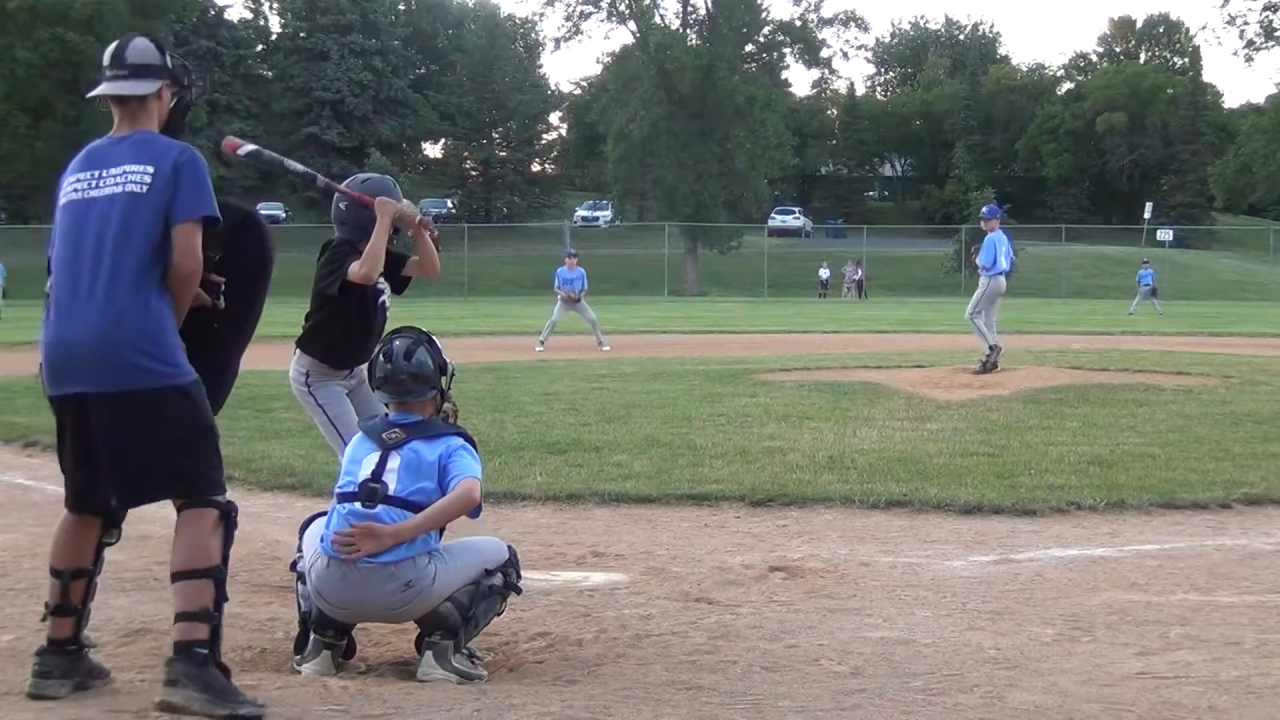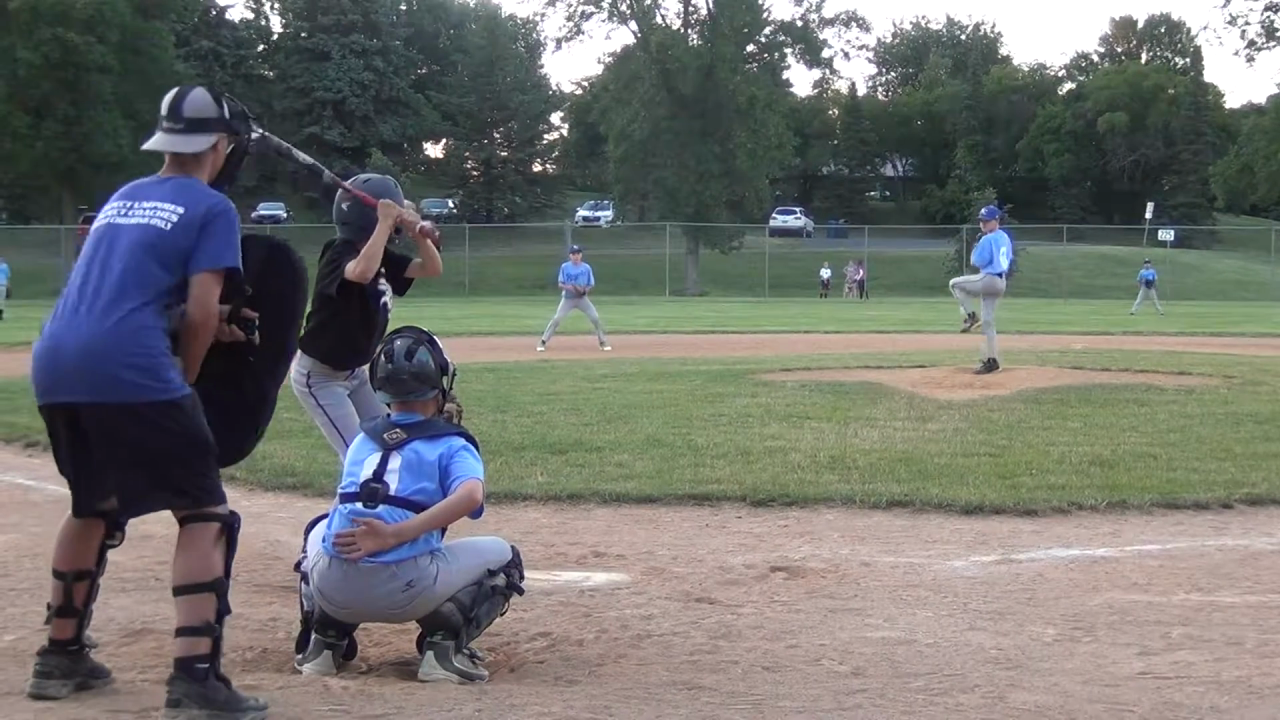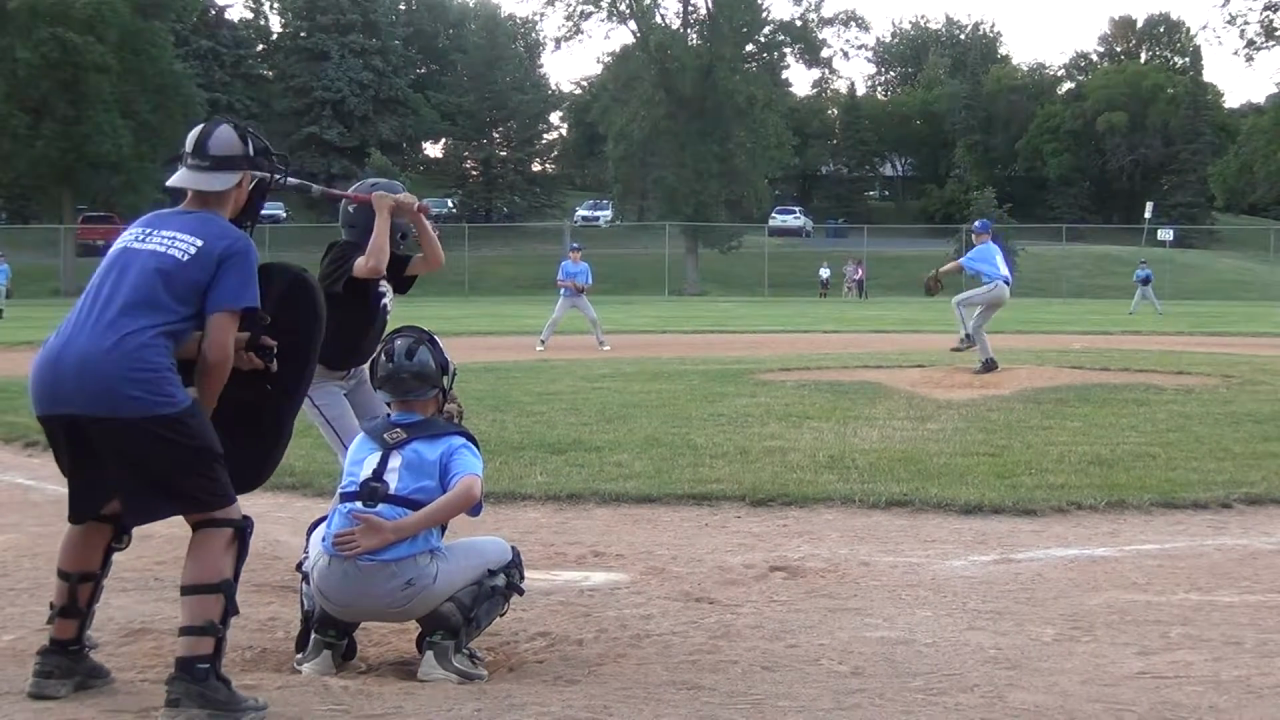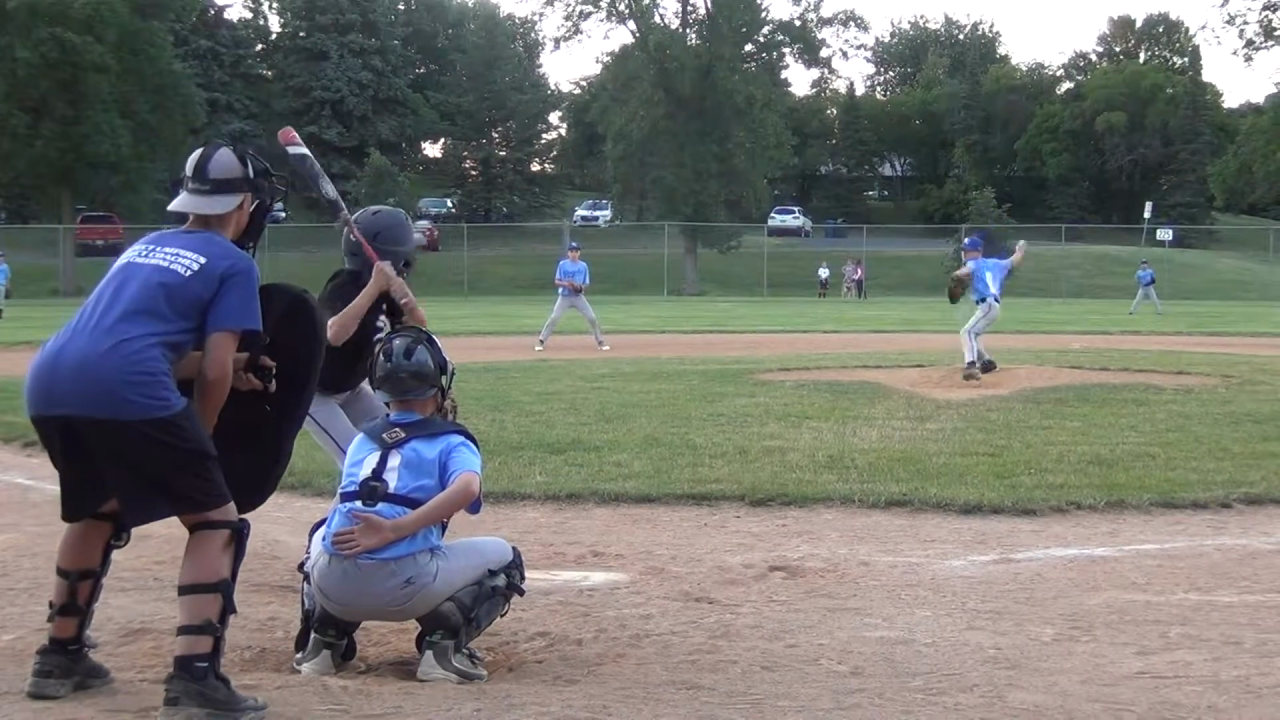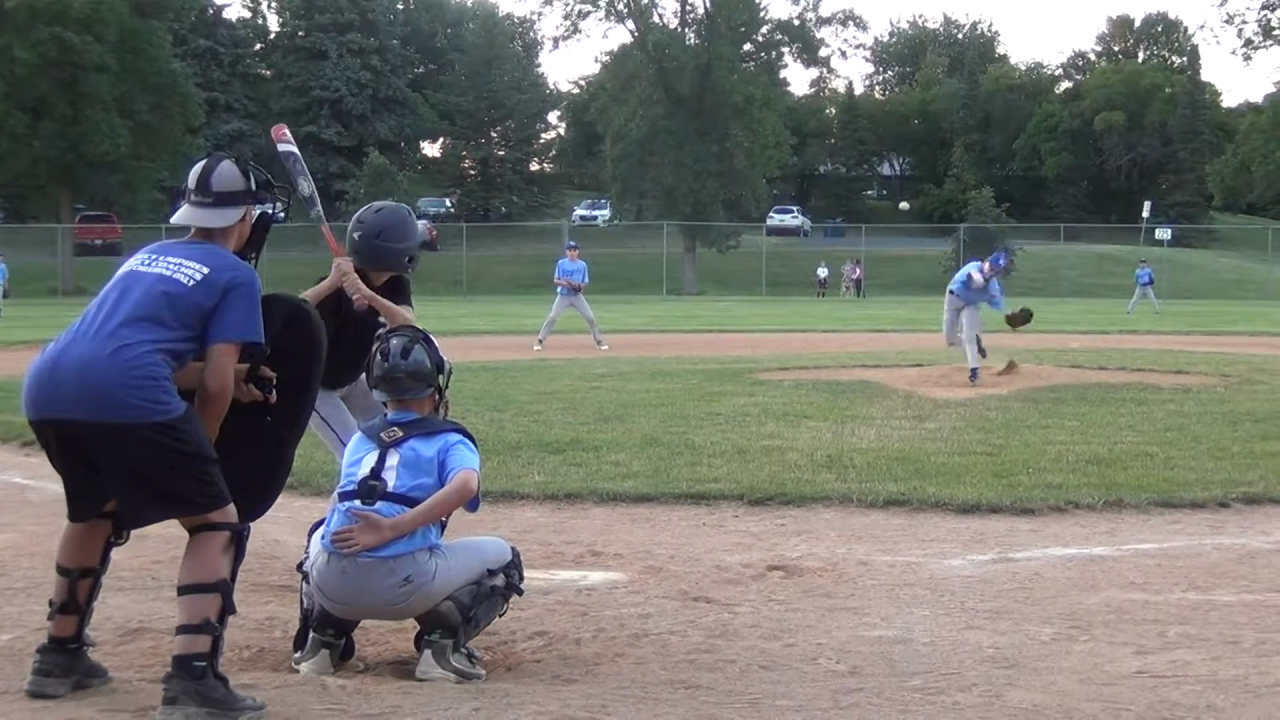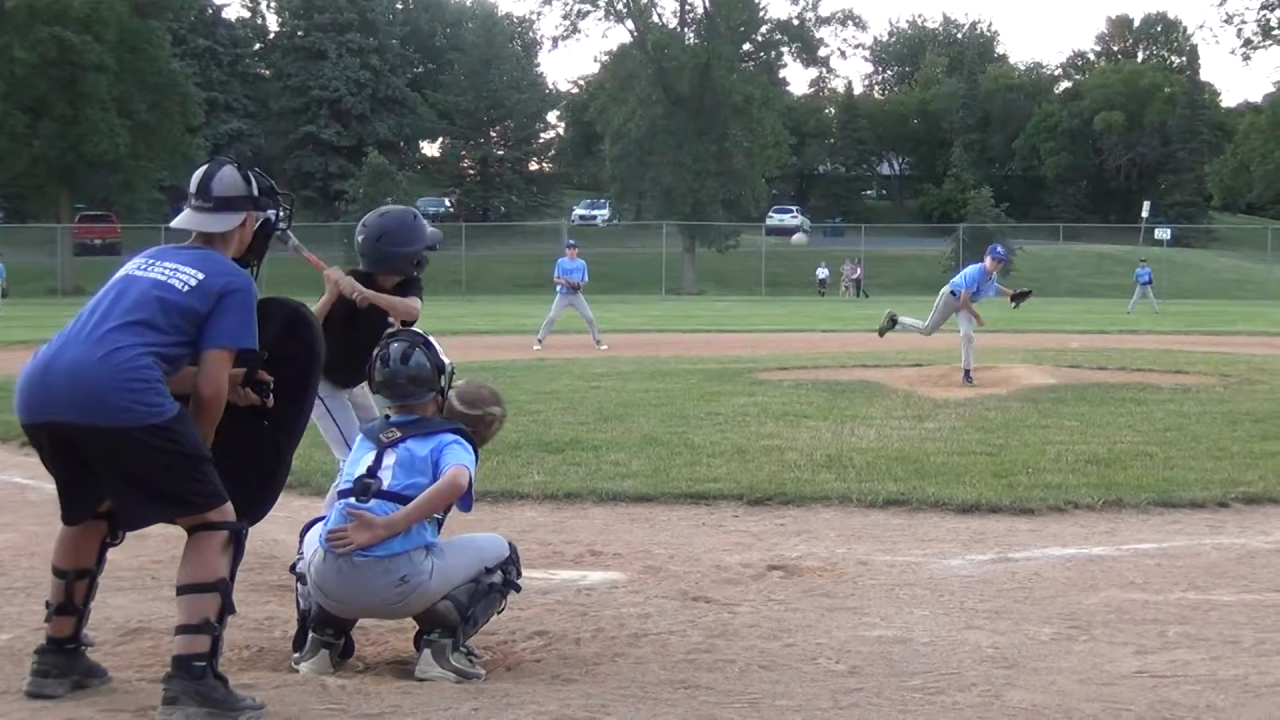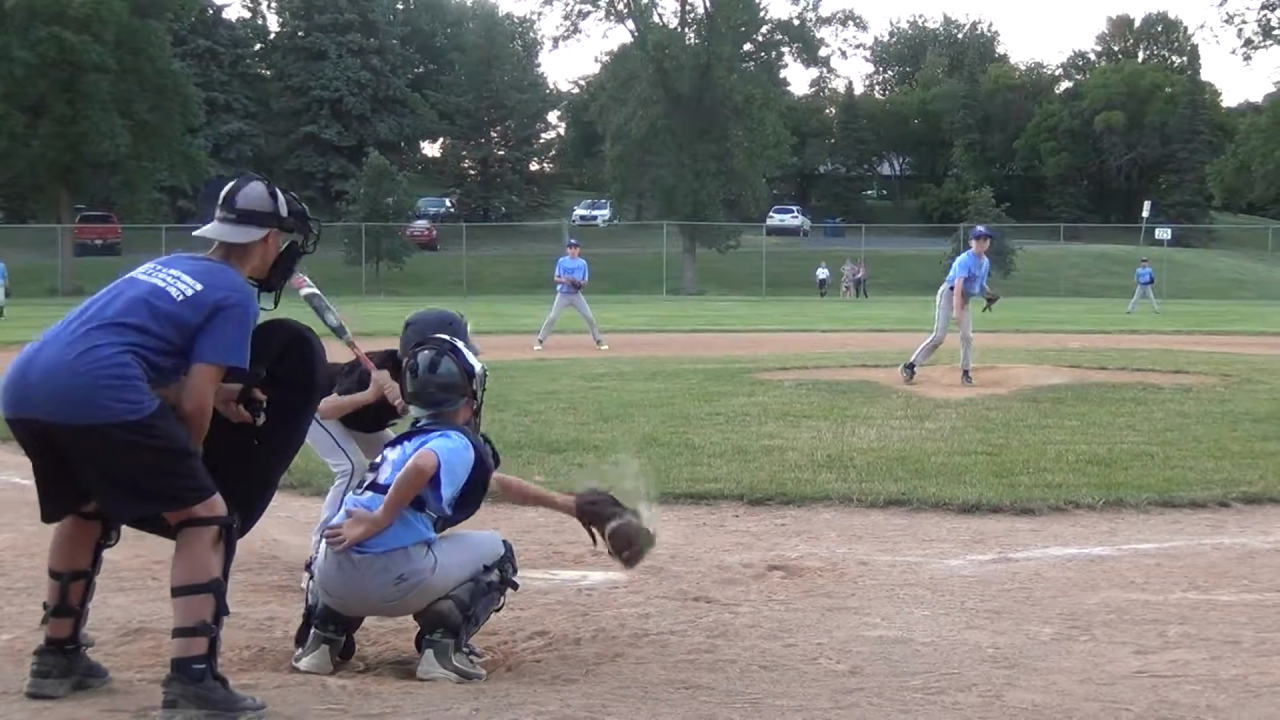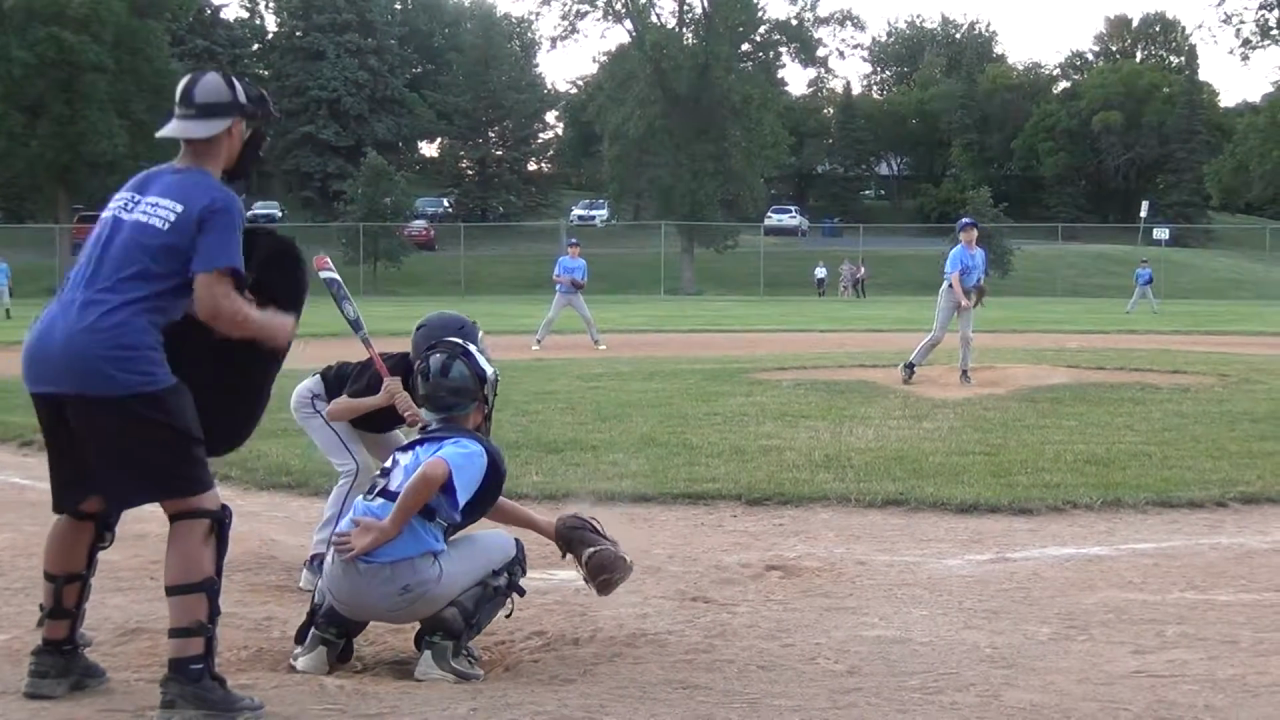
dt=0.3s
person 1, frame 1
left shoulder: (76, 167)
right shoulder: (177, 158)
right elbow: (187, 262)
left hip: (64, 357)
right hip: (139, 358)
left knee: (88, 504)
right knee: (203, 502)
left ankle: (59, 656)
right ankle: (194, 664)
person 1, frame 2
left shoulder: (122, 197)
right shoulder: (212, 207)
right elbow: (202, 312)
left wrist: (209, 327)
right wrist: (184, 375)
left hip: (55, 365)
right hip: (129, 371)
left knee: (94, 506)
right knee: (206, 516)
left ankle: (60, 656)
person 1, frame 3
left shoulder: (140, 227)
right shoulder: (232, 243)
right elbow: (216, 353)
left wrist: (224, 347)
right wrist: (197, 419)
left hip: (53, 379)
right hip: (130, 385)
left knee: (99, 509)
right knee: (220, 519)
left ankle: (61, 656)
person 1, frame 4
left shoulder: (146, 245)
right shoulder: (234, 264)
right elbow: (214, 372)
left wrist: (223, 364)
right wrist: (196, 439)
left hip: (48, 383)
right hip: (126, 392)
left knee: (99, 509)
right knee: (217, 522)
left ankle: (60, 657)
person 1, frame 5
left shoulder: (146, 255)
right shoulder: (235, 274)
right elbow: (217, 382)
left wrist: (221, 377)
right wrist: (199, 449)
left hip: (47, 388)
right hip: (126, 396)
left knee: (98, 509)
right knee: (217, 523)
left ankle: (59, 655)
person 1, frame 6
left shoulder: (146, 259)
right shoulder: (232, 280)
right elbow: (209, 388)
left wrist: (222, 382)
right wrist: (193, 453)
left hip: (38, 391)
right hip: (118, 399)
left knee: (93, 510)
right knee: (215, 523)
left ankle: (58, 655)
person 1, frame 7
left shoulder: (166, 265)
right shoulder: (235, 295)
right elbow: (194, 401)
left wrist: (215, 399)
right wrist: (188, 462)
right hip: (98, 395)
left knee: (87, 510)
right knee: (204, 518)
left ankle: (58, 658)
person 1, frame 8
left shoulder: (138, 185)
right shoulder: (216, 200)
right elbow: (216, 308)
left wrist: (190, 304)
right wrist: (272, 327)
left hip: (47, 356)
right hip: (118, 365)
left knee: (85, 505)
right knee: (197, 509)
left ankle: (55, 656)
person 2, frame 1
left shoulder: (360, 439)
right shoulder: (450, 444)
right elbow: (468, 494)
right wrist: (393, 536)
left hip: (330, 590)
right hip: (403, 591)
left knee: (317, 527)
right knee: (501, 557)
left ankle: (321, 642)
right ankle: (443, 645)
person 2, frame 2
left shoulder: (362, 440)
right shoulder: (452, 444)
right elbow: (470, 496)
right wrist: (394, 536)
left hip: (333, 588)
right hip: (404, 590)
left knee: (321, 529)
right knee: (503, 557)
left ankle: (324, 642)
right ankle: (445, 646)
person 2, frame 3
left shoulder: (363, 439)
right shoulder: (452, 443)
right elbow: (469, 492)
right wrist: (393, 531)
left hip: (332, 587)
right hip: (405, 587)
left knee: (322, 530)
right knee: (503, 556)
left ankle: (323, 641)
right ankle: (444, 646)
person 2, frame 4
left shoulder: (363, 439)
right shoulder: (452, 441)
right elbow: (467, 488)
right wrist: (393, 530)
left hip: (333, 586)
right hip: (405, 586)
left knee: (324, 532)
right knee: (503, 558)
left ankle: (324, 641)
right ankle: (444, 647)
person 2, frame 5
left shoulder: (360, 439)
right shoulder: (450, 440)
right elbow: (465, 485)
right wrist: (392, 529)
left hip: (332, 585)
right hip: (405, 585)
left knee: (323, 533)
right knee: (503, 558)
left ankle: (323, 641)
right ankle: (443, 646)
person 2, frame 6
left shoulder: (366, 438)
right shoulder: (449, 439)
right elbow: (456, 481)
right wrist: (387, 527)
left hip: (330, 584)
right hip: (400, 584)
left knee: (316, 533)
right knee: (500, 553)
left ankle: (322, 641)
right ankle: (442, 645)
person 2, frame 7
left shoulder: (404, 439)
right shoulder: (458, 443)
left elbow: (493, 481)
right elbow: (420, 466)
left wrist: (567, 503)
right wrist: (381, 520)
left hip: (337, 577)
right hip: (400, 580)
right knee: (496, 551)
left ankle: (318, 640)
right ankle: (442, 646)
person 2, frame 8
left shoulder: (419, 445)
right shoulder: (472, 451)
left elbow: (486, 503)
right elbow: (431, 474)
left wrist: (549, 528)
right wrist: (389, 532)
left hip: (346, 583)
right hip: (408, 591)
right knee: (507, 550)
left ankle: (323, 640)
right ankle: (442, 647)
person 3, frame 1
left shoulder: (381, 255)
right shoulder: (339, 255)
left elbow: (430, 269)
right elbow: (367, 274)
left wrist: (416, 227)
right wrist: (385, 220)
left hip: (352, 371)
right hip: (317, 375)
person 3, frame 2
left shoulder: (383, 258)
right shoulder: (340, 255)
left elbow: (432, 269)
right elbow: (362, 272)
left wrist: (419, 231)
right wrist: (386, 222)
left hip: (355, 372)
right hip: (318, 375)
person 3, frame 3
left shoulder: (386, 258)
right shoulder: (343, 256)
left elbow: (435, 261)
right elbow: (373, 267)
left wrist: (416, 215)
right wrist: (384, 213)
left hip: (353, 373)
right hip: (319, 377)
person 3, frame 4
left shoulder: (389, 289)
right shoulder: (343, 286)
left elbow: (420, 328)
right elbow: (335, 335)
left wrist: (409, 299)
right wrist: (372, 289)
left hip: (351, 387)
right hip: (313, 393)
person 3, frame 5
left shoulder: (397, 284)
right shoulder: (341, 287)
left elbow: (406, 322)
left wrist: (367, 294)
right wrist: (330, 283)
left hip: (352, 379)
person 3, frame 6
left shoulder: (407, 285)
right shoulder: (350, 286)
left elbow: (412, 311)
left wrist: (367, 294)
right wrist: (331, 294)
left hip: (351, 383)
right hip: (320, 380)
person 3, frame 7
right shoulder: (383, 367)
right elbow: (326, 409)
left wrist: (404, 402)
right wrist: (371, 394)
left hip: (353, 415)
right hip: (317, 408)
right knee: (352, 466)
person 3, frame 8
right shoulder: (394, 371)
right elbow: (335, 411)
left wrist: (416, 415)
right wrist: (381, 399)
left hip: (350, 402)
right hip: (316, 399)
right knee: (357, 467)
right ankle: (319, 561)
